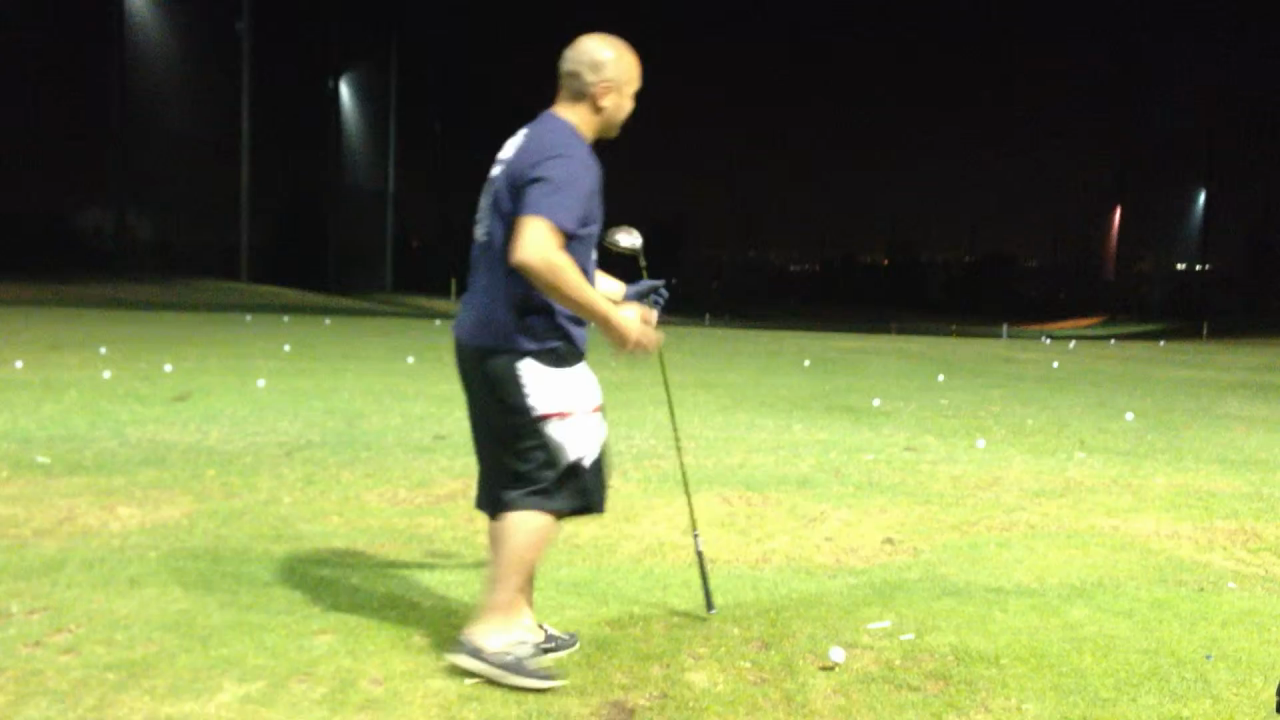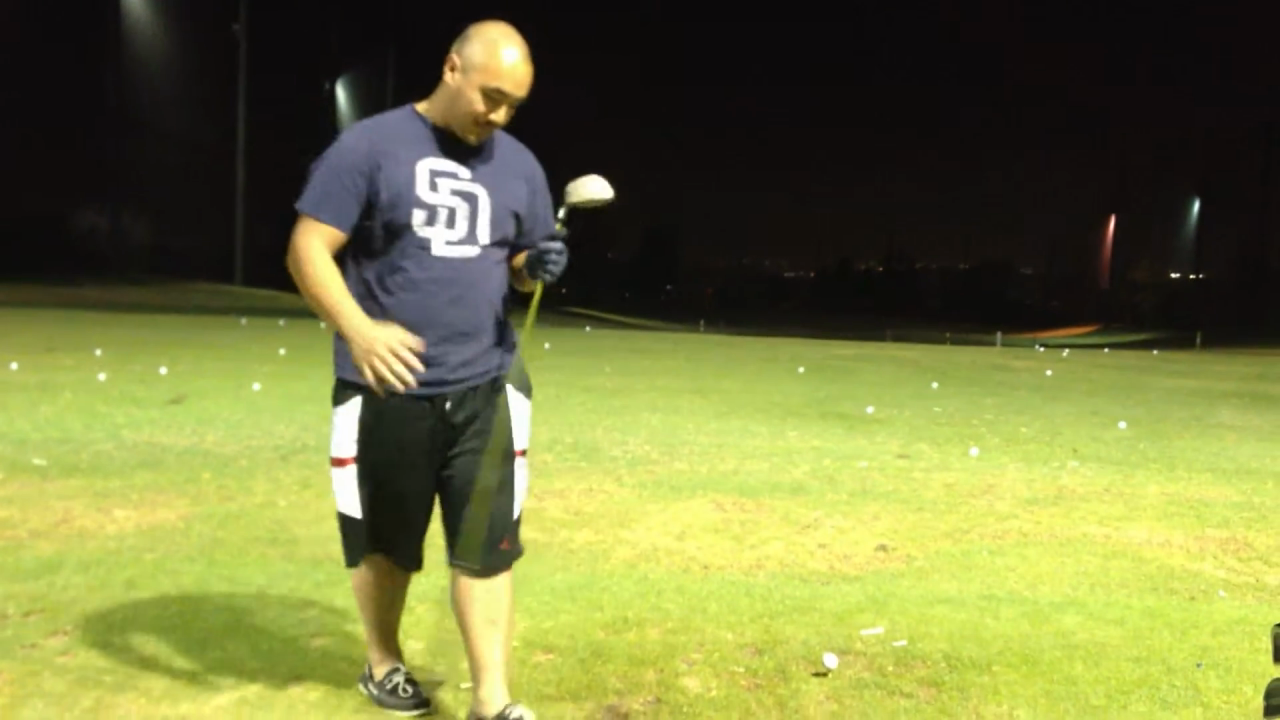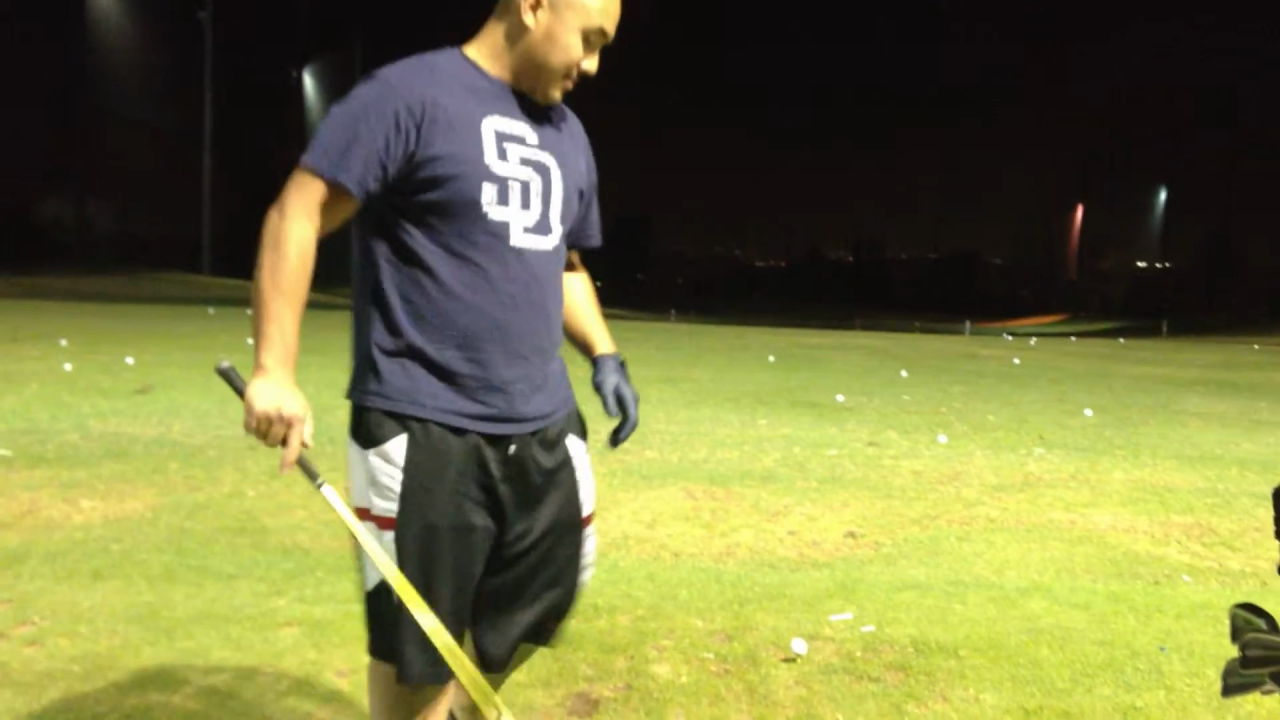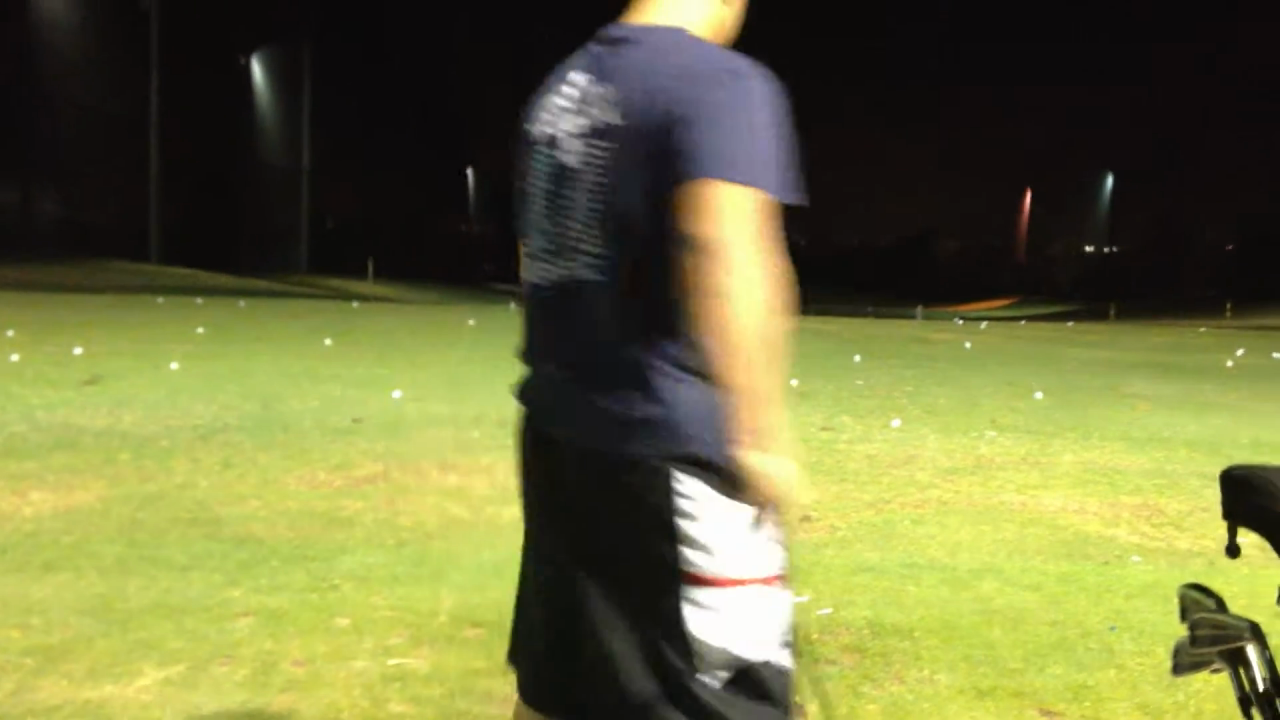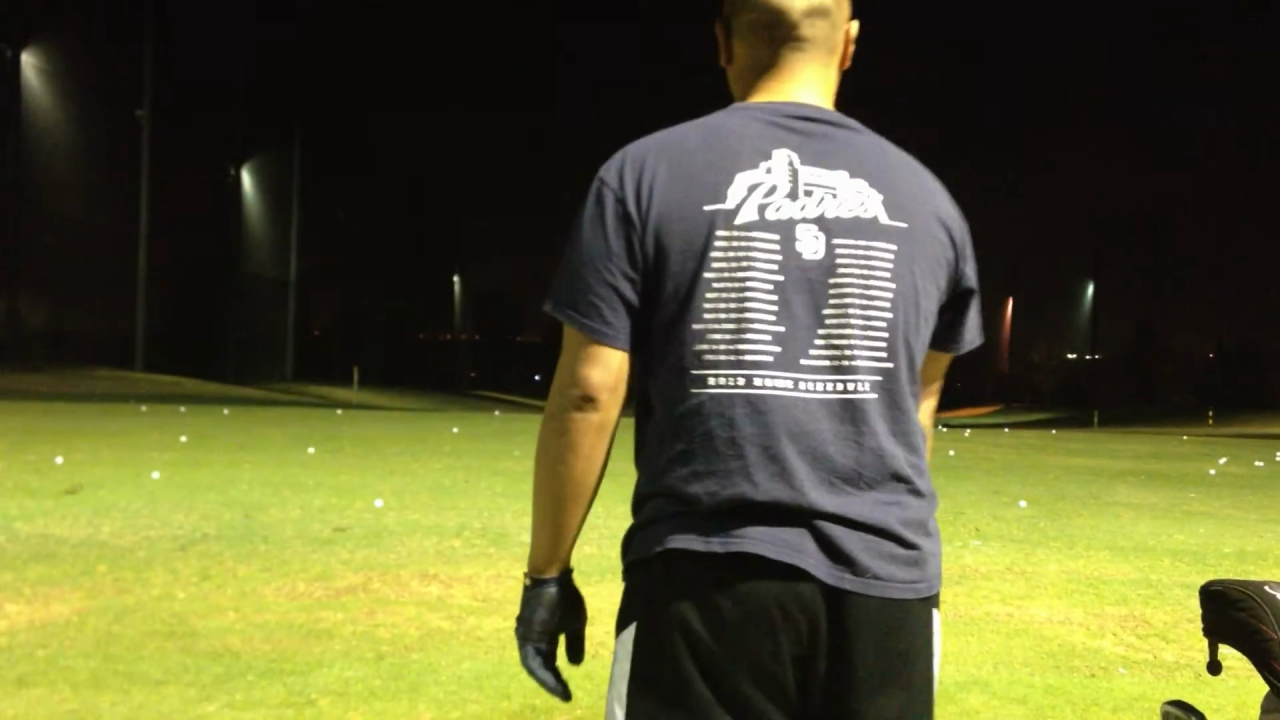
dt=1s
person 1, frame 1
left shoulder: (533, 142)
right shoulder: (568, 157)
right elbow: (531, 254)
left wrist: (622, 290)
right wrist: (612, 317)
left hip: (487, 343)
right hip: (529, 348)
left knee: (526, 484)
right knee: (550, 483)
left ankle: (515, 622)
right ankle: (490, 630)
person 1, frame 2
left shoulder: (519, 167)
right shoulder: (368, 147)
left elbow: (525, 265)
right elbow: (309, 250)
left wrist: (538, 266)
right wrist: (362, 330)
left hip: (485, 383)
right hip: (386, 388)
left knee: (486, 543)
right knee: (382, 538)
right ankle: (383, 663)
person 1, frame 3
left shoulder: (567, 135)
right shoulder: (413, 95)
right elbow: (298, 215)
left wrist: (603, 356)
right wrist: (274, 371)
left hip: (542, 427)
right hip: (422, 425)
left knee: (528, 613)
right knee: (416, 637)
person 1, frame 4
left shoulder: (562, 90)
right shoulder: (724, 84)
right elbow: (723, 251)
right wrist: (758, 440)
left hip: (564, 441)
right hip: (673, 455)
person 1, frame 5
left shoulder: (645, 173)
right shoulder: (927, 199)
left elbow: (588, 396)
left wrist: (547, 573)
left hip: (703, 585)
right hip: (882, 587)
